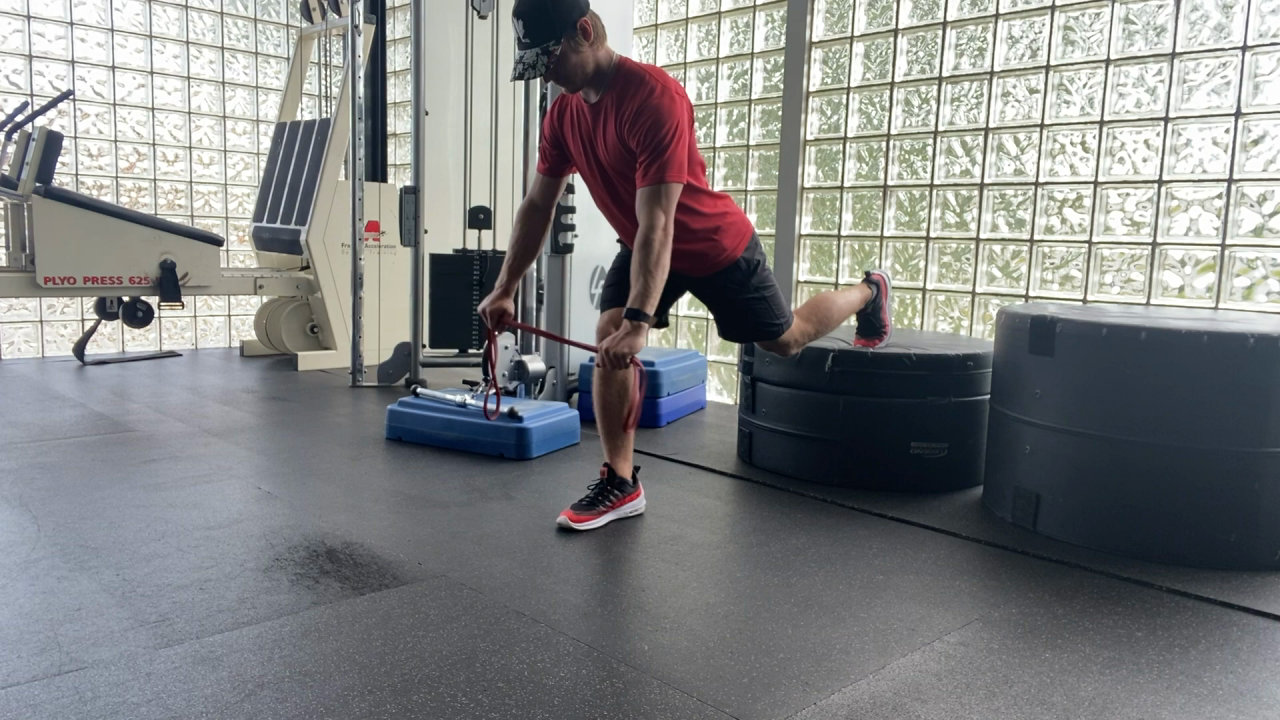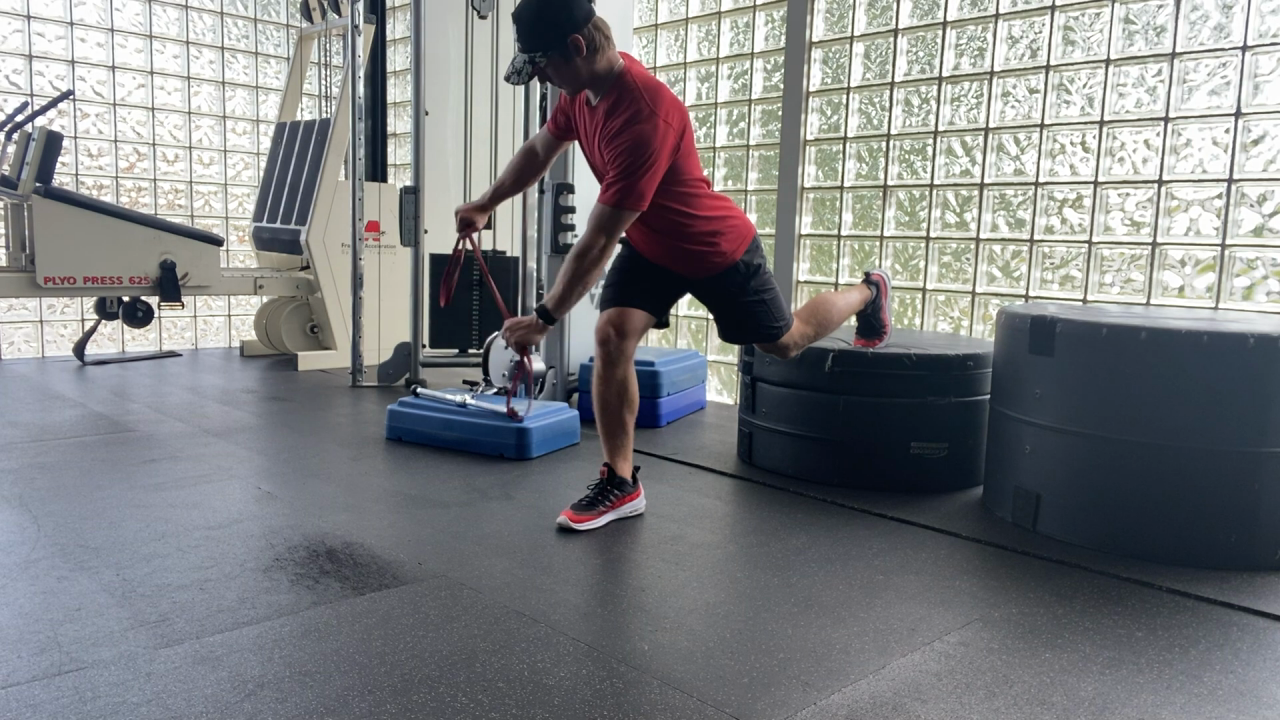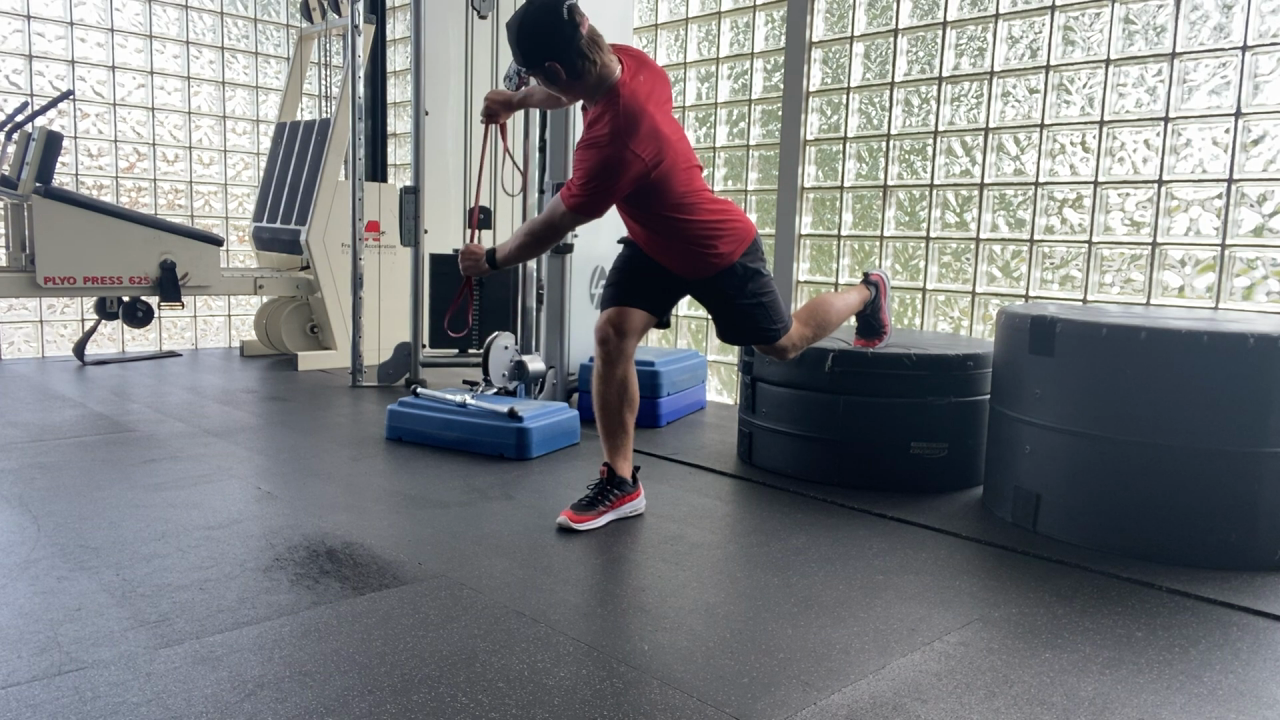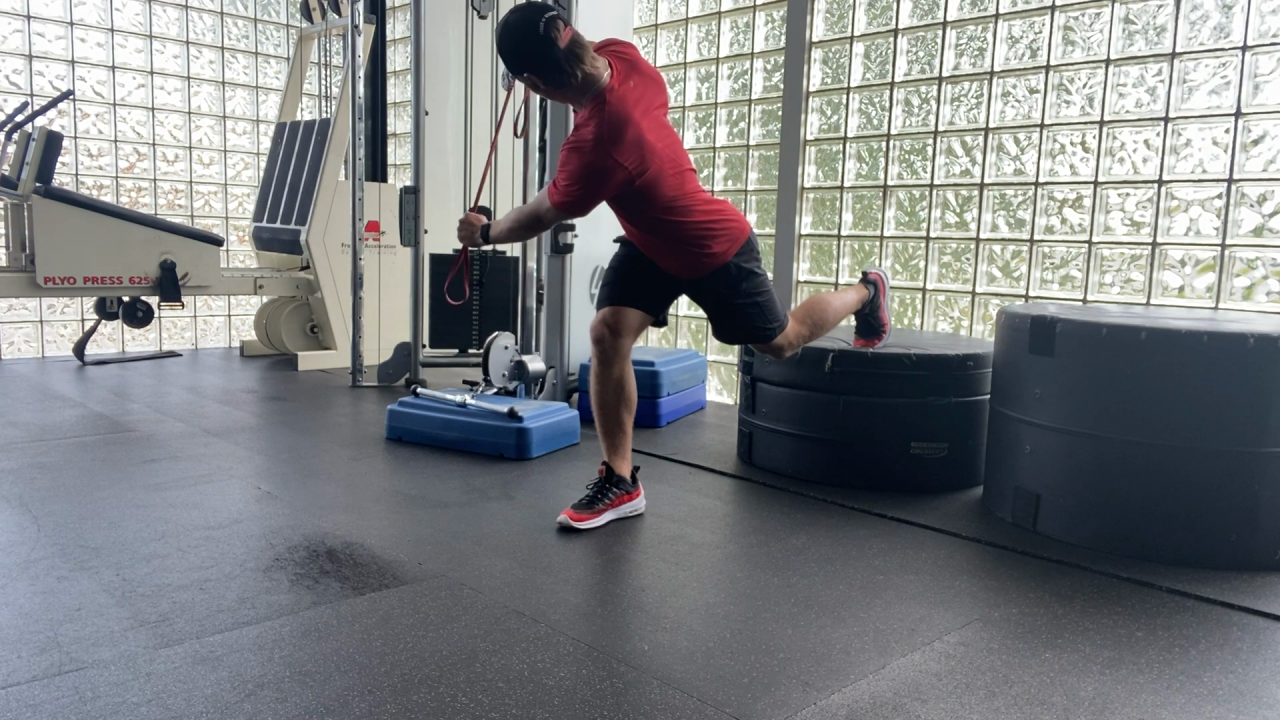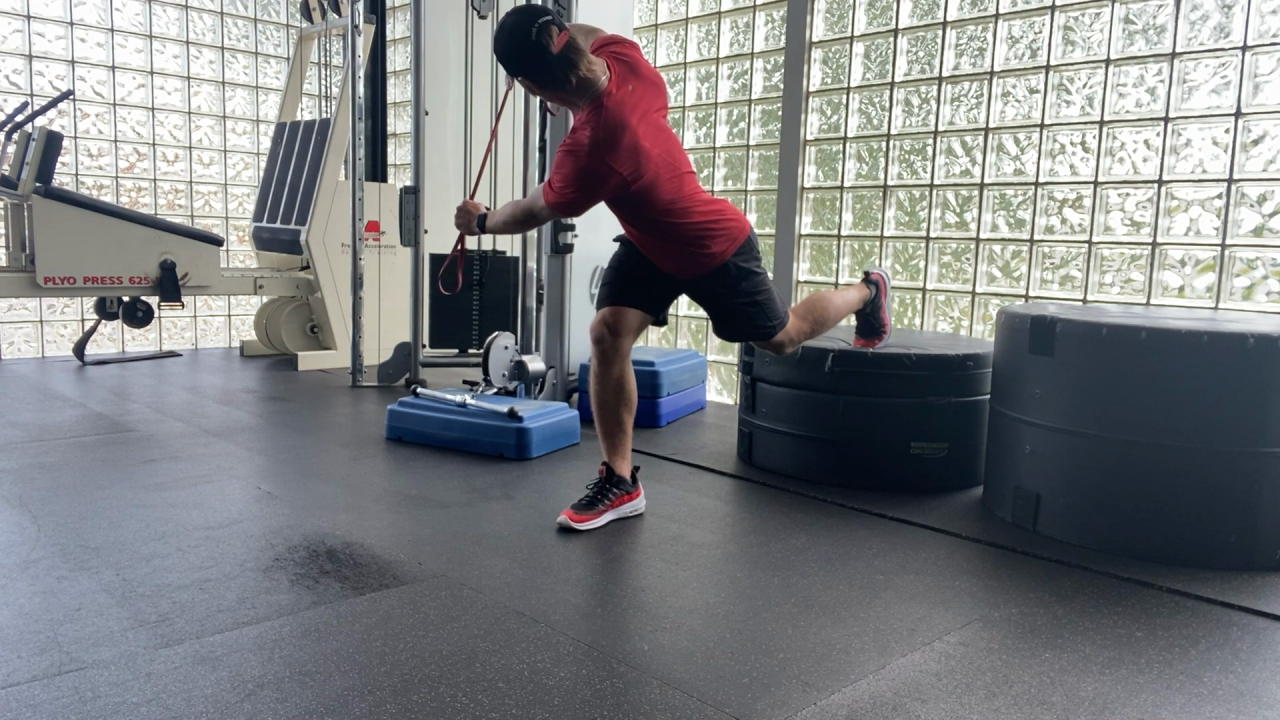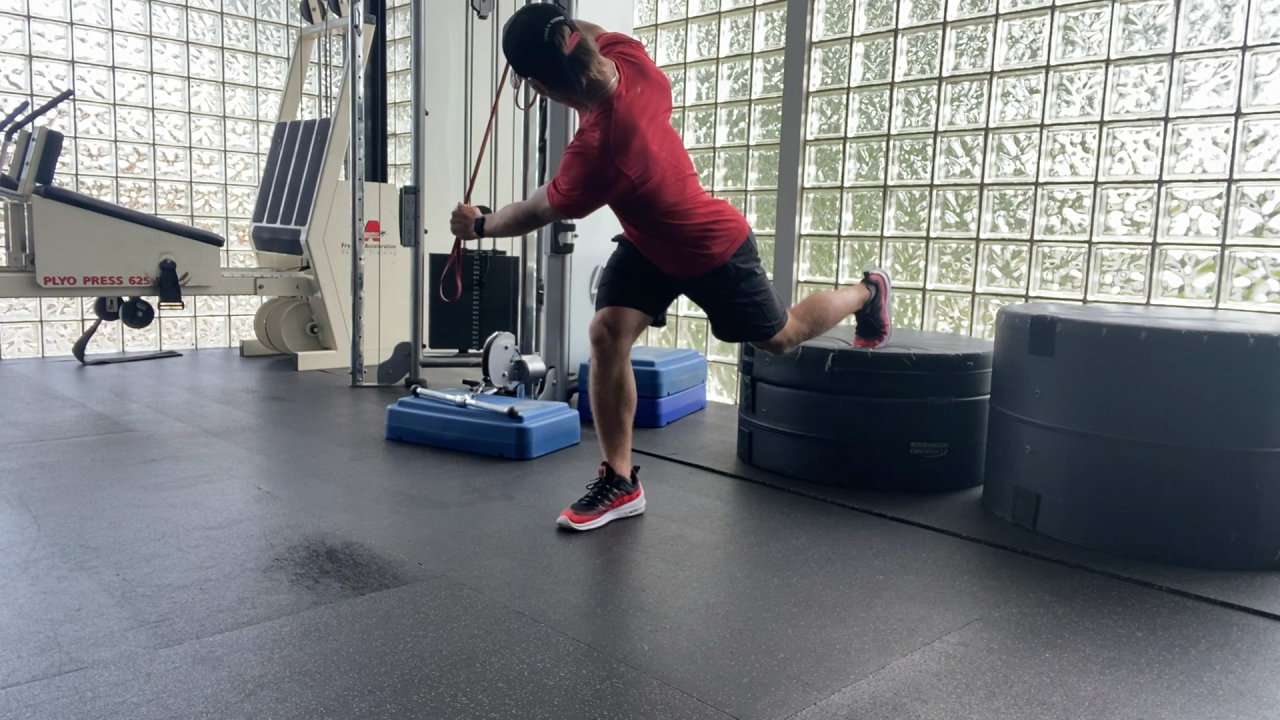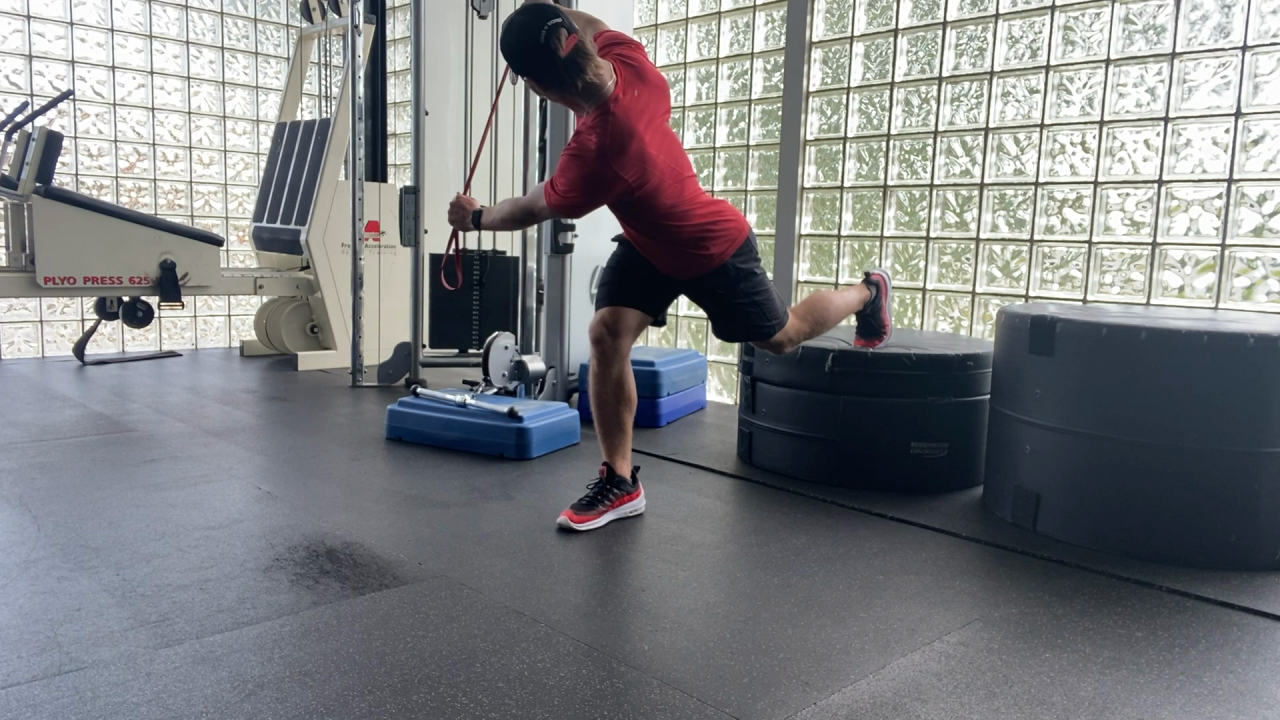
dt=0.5s
person 1, frame 1
left shoulder: (654, 98)
right shoulder: (562, 114)
left elbow: (656, 223)
right elbow: (537, 204)
left wrist: (638, 320)
right wrist: (505, 289)
left hip: (716, 246)
right hip: (641, 245)
left knee: (784, 339)
right knee: (609, 339)
left ankle: (868, 291)
right ankle: (621, 483)
person 1, frame 2
left shoulder: (645, 116)
right shoulder: (581, 92)
left elbow: (600, 238)
right elbow: (538, 152)
left wrist: (544, 317)
right wrist: (486, 203)
left hip: (718, 248)
right hip: (649, 246)
left knee: (785, 342)
right knee: (611, 337)
left ankle: (869, 293)
right ankle: (621, 483)
person 1, frame 3
left shoulder: (614, 140)
right shoulder: (626, 60)
left elbow: (552, 226)
left wrist: (490, 259)
right wrist: (517, 100)
left hip: (718, 250)
right hip: (654, 241)
left knee: (783, 344)
right knee: (611, 336)
left ankle: (867, 293)
right ankle: (620, 483)
person 1, frame 4
left shoulder: (596, 146)
right shoulder: (620, 56)
left elbow: (542, 215)
left wrist: (485, 233)
left hip: (713, 250)
right hip: (650, 242)
left knee: (781, 342)
right knee: (607, 335)
left ankle: (866, 292)
right ankle: (621, 482)
person 1, frame 5
left shoulder: (590, 149)
right shoulder: (621, 56)
left elbow: (534, 212)
left wrist: (480, 222)
left hip: (712, 248)
right hip: (649, 240)
left knee: (781, 337)
right knee: (607, 335)
left ankle: (867, 291)
right ankle: (620, 481)
person 1, frame 6
left shoulder: (598, 151)
right shoulder: (627, 56)
left elbow: (537, 212)
left wrist: (479, 226)
left hip: (712, 249)
right hip: (649, 242)
left knee: (780, 337)
right knee: (607, 335)
left ankle: (868, 291)
right ankle: (620, 482)
person 1, frame 7
left shoulder: (596, 152)
right shoulder: (624, 56)
left elbow: (532, 209)
left wrist: (474, 218)
left hip: (712, 249)
right hip: (649, 241)
left knee: (782, 337)
right knee: (606, 335)
left ankle: (868, 291)
right ankle: (621, 482)
